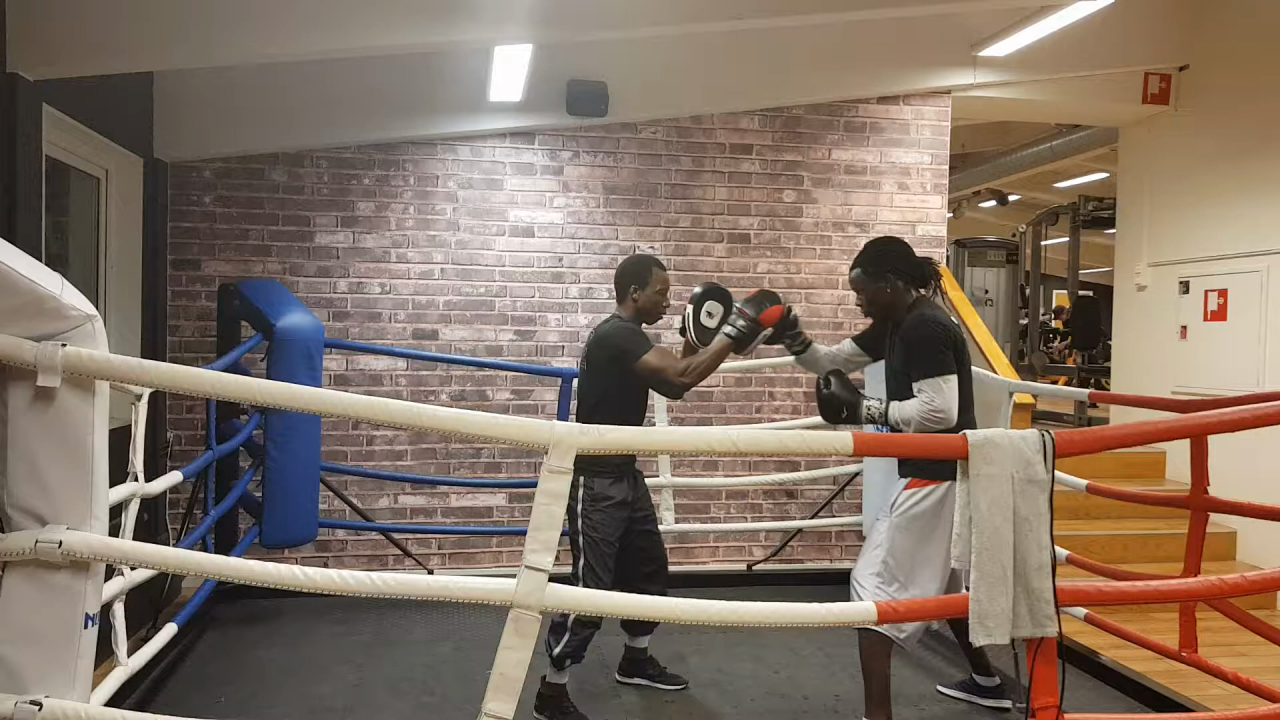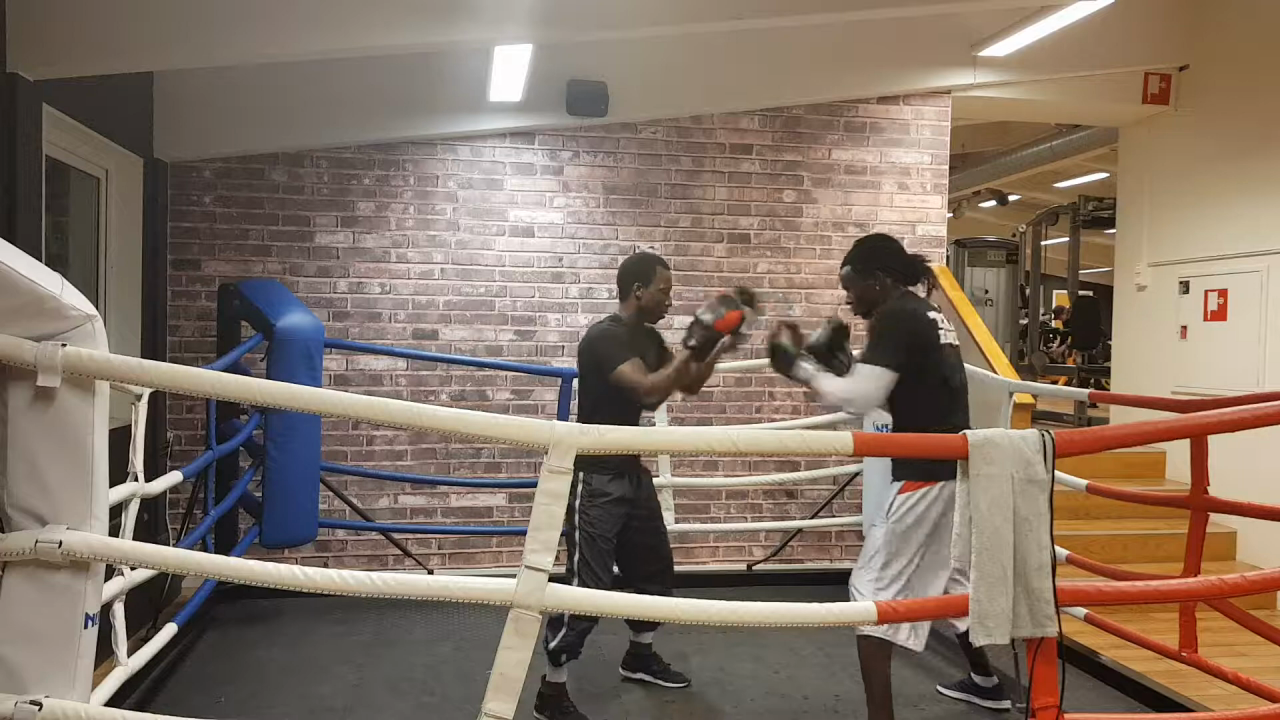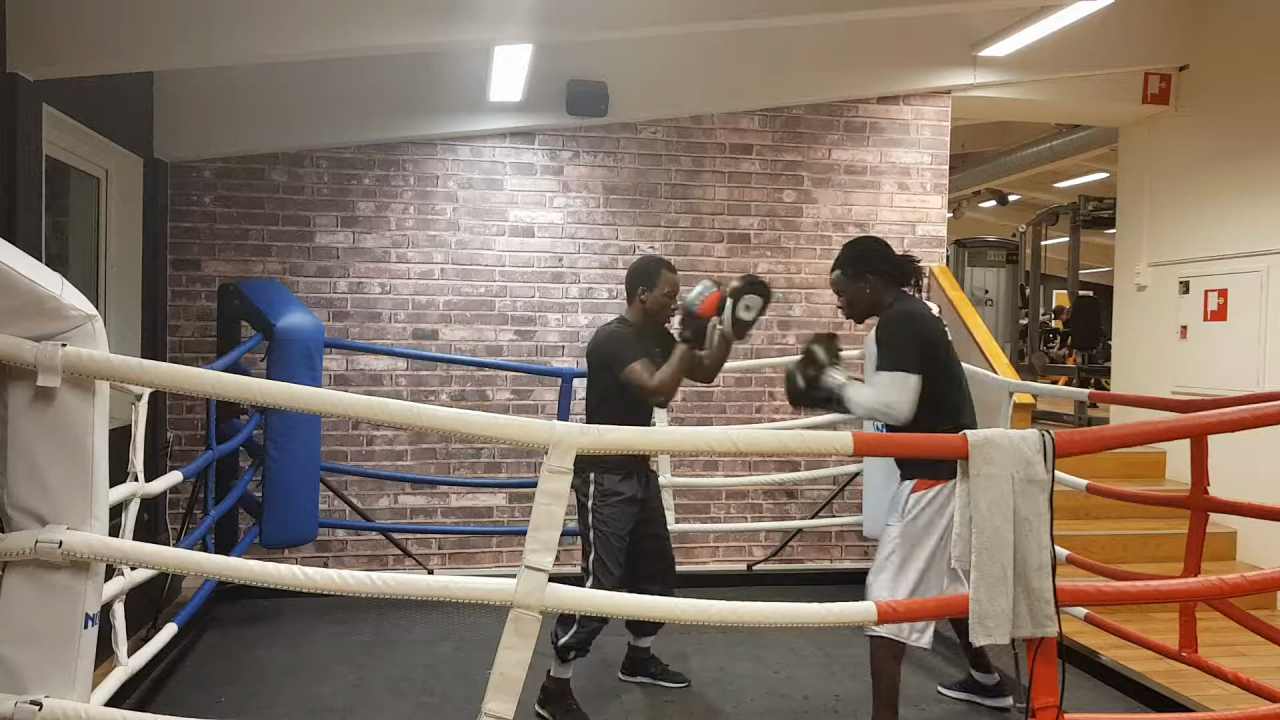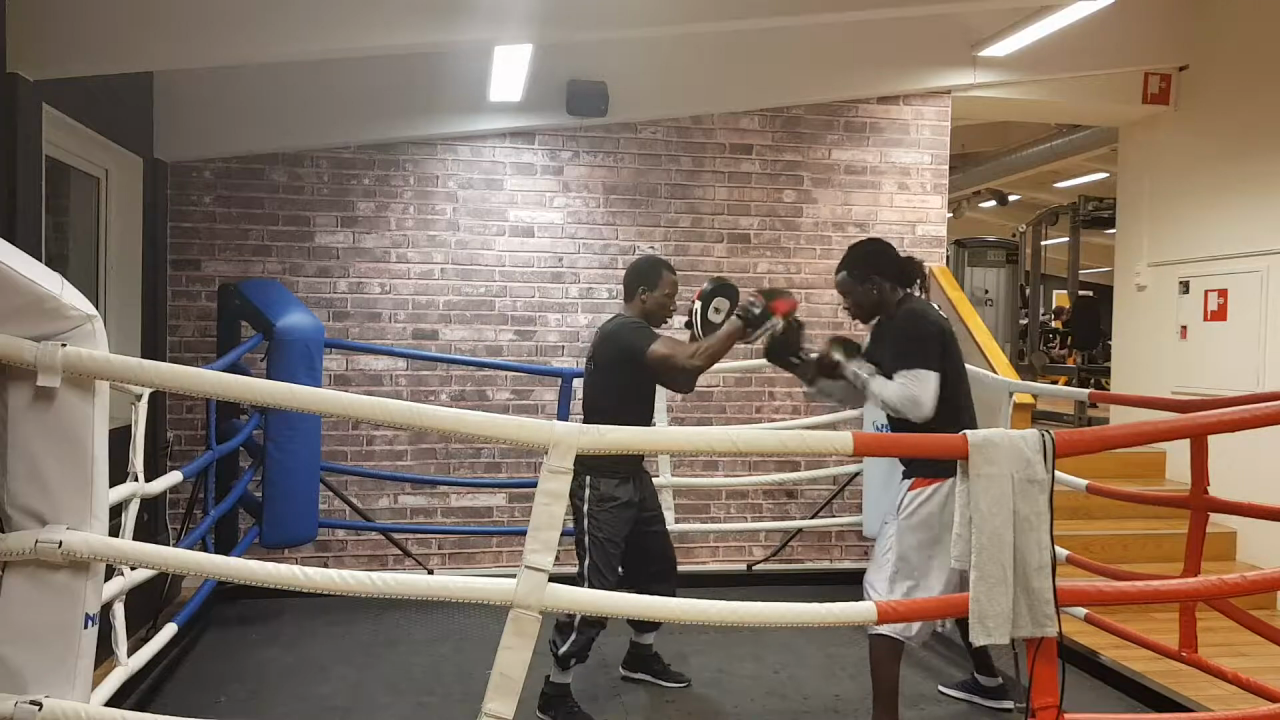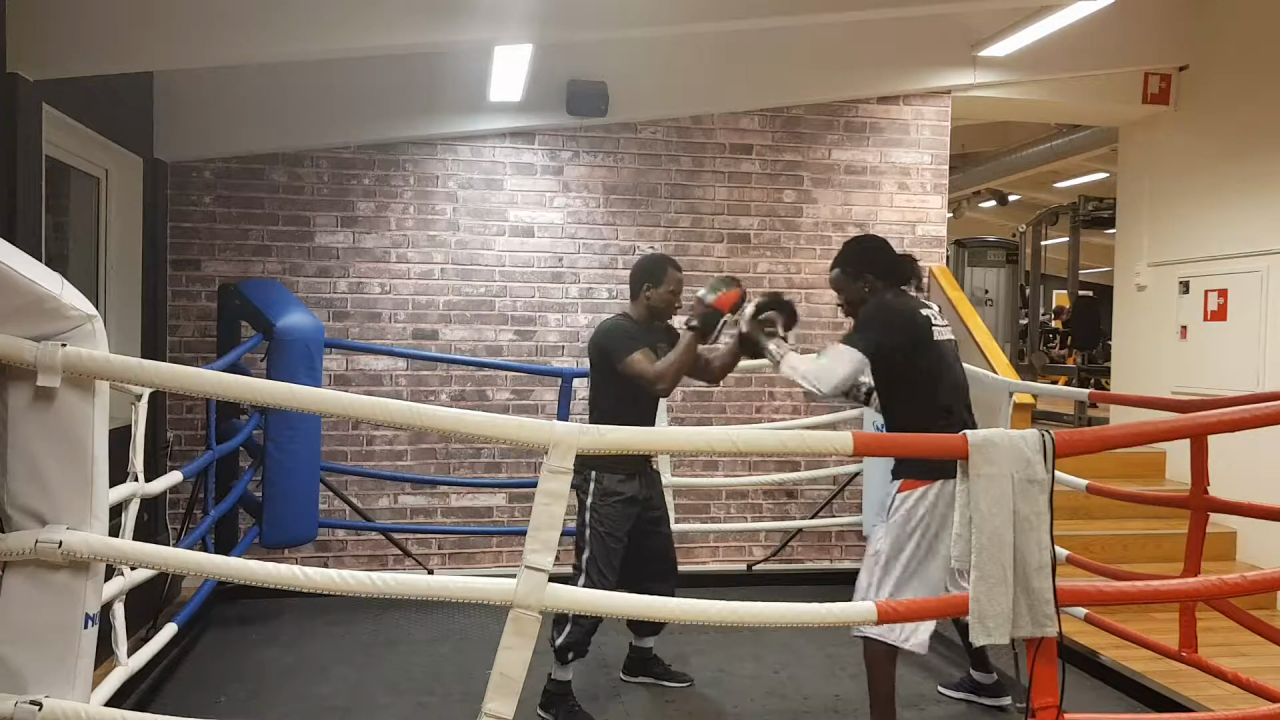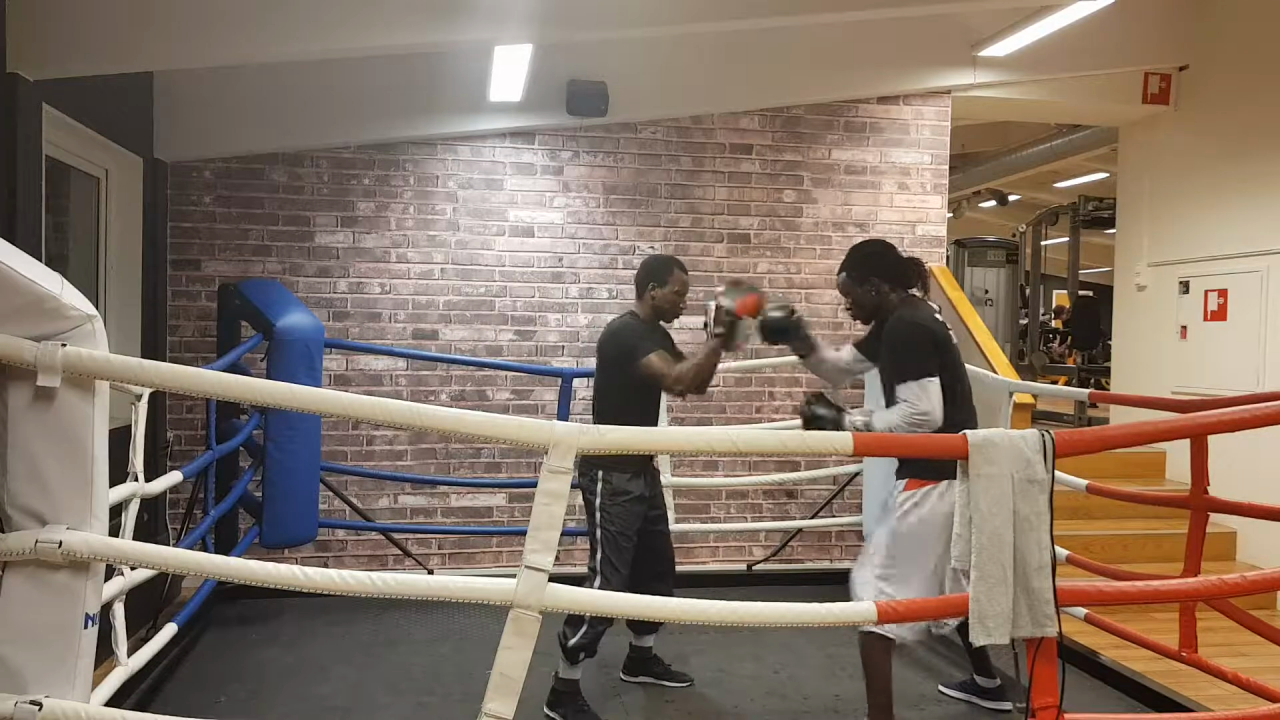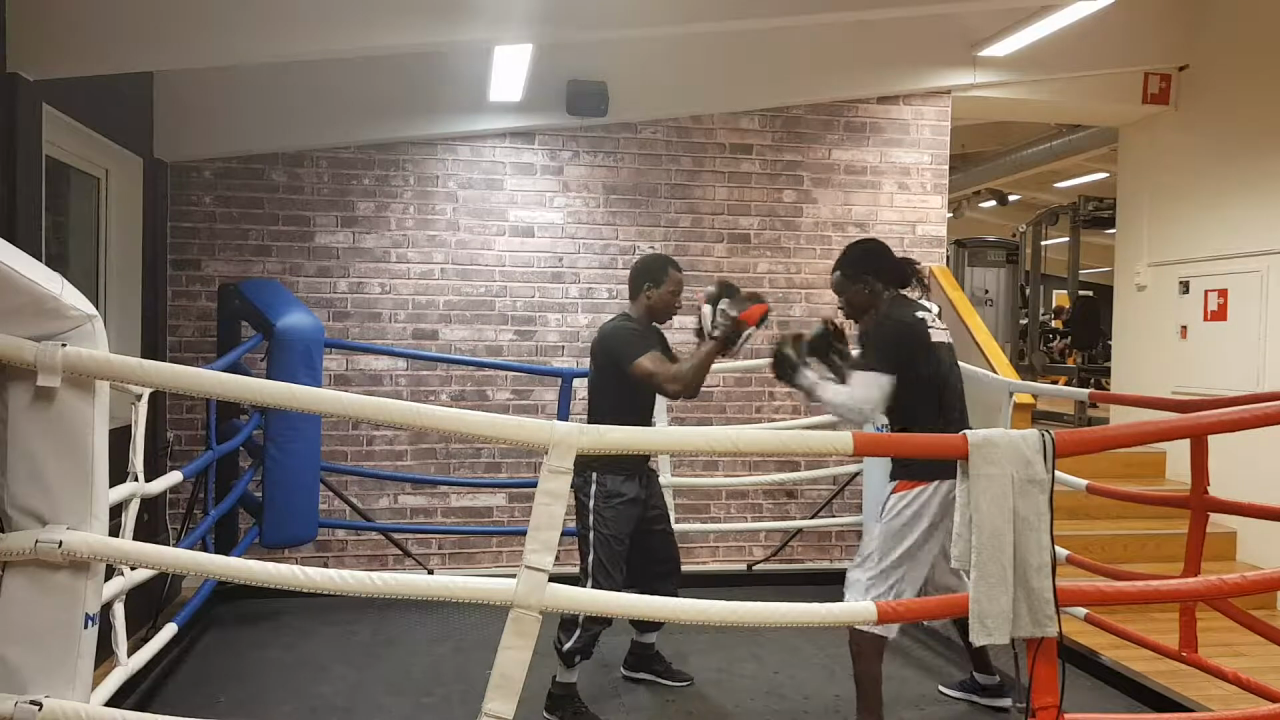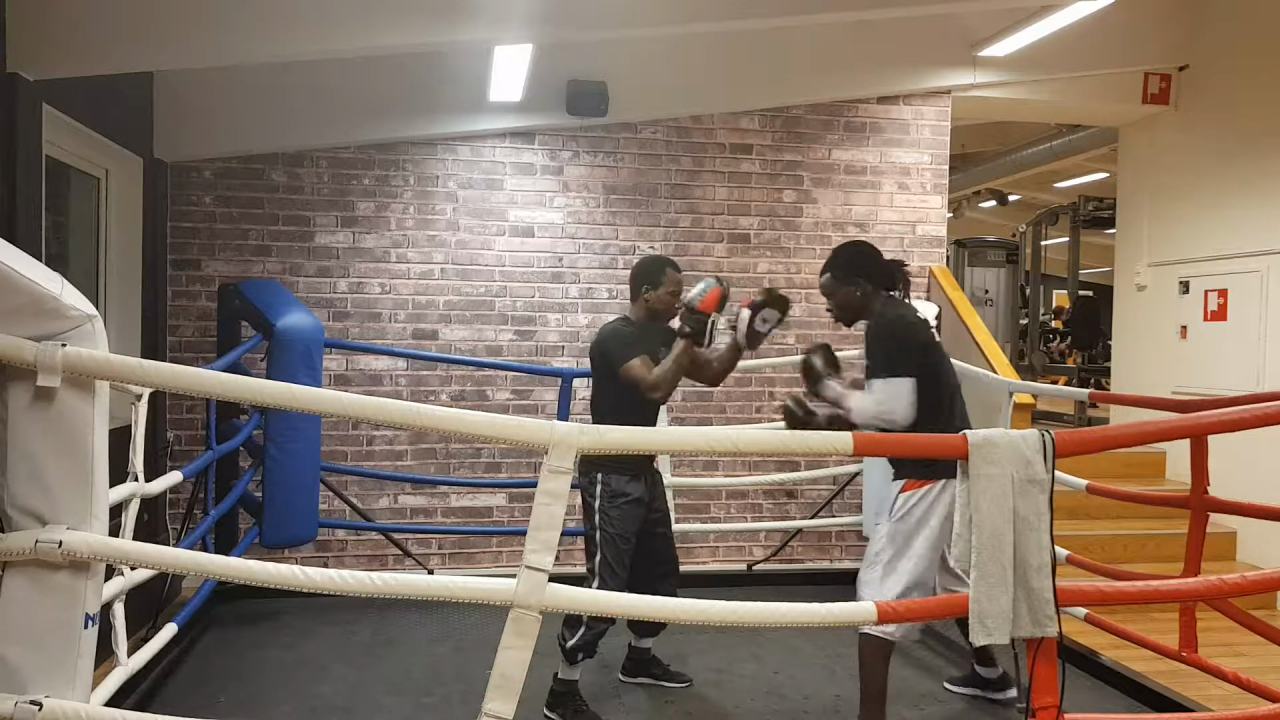
dt=0.2s
person 1, frame 1
left shoulder: (926, 327)
right shoulder: (896, 324)
left elbow: (939, 413)
right elbow: (839, 359)
left wrist: (865, 410)
right wrist: (798, 342)
left hip: (932, 476)
right hip: (946, 473)
left knee: (874, 588)
right knee: (946, 579)
right ankle: (985, 680)
person 1, frame 2
left shoulder: (898, 319)
right shoulder: (923, 315)
left elbow: (860, 398)
right elbow: (904, 390)
left wrist: (799, 364)
left hip: (927, 477)
right hip: (953, 471)
left knee: (874, 593)
right knee: (942, 580)
person 1, frame 3
left shoulder: (904, 324)
right shoulder: (901, 319)
left elbow: (890, 408)
right elbow: (871, 389)
left wrist: (828, 378)
right wrist: (821, 382)
left hip: (936, 477)
right hip: (949, 471)
left knee: (891, 594)
right knee: (939, 579)
right ankle: (985, 678)
person 1, frame 4
left shoulder: (909, 322)
right shoulder: (900, 321)
left elbow: (915, 404)
right elbow: (861, 392)
left wrist: (853, 369)
right wrist: (825, 370)
left hip: (937, 475)
right hip: (959, 470)
left knee: (889, 591)
right knee: (950, 579)
right ankle: (988, 681)
person 1, frame 5
left shoulder: (884, 315)
right shoulder: (921, 312)
left elbow: (828, 379)
left wrist: (770, 343)
right wrist: (861, 386)
left hip: (929, 477)
right hip: (960, 469)
left knee: (883, 594)
right knee: (949, 576)
right ankle: (984, 678)
person 1, frame 6
left shoulder: (904, 328)
right shoulder: (905, 319)
left elbow: (922, 415)
right elbow: (839, 366)
left wrist: (847, 420)
right wrist: (800, 342)
left hip: (934, 477)
right hip: (959, 473)
left knee: (875, 593)
right knee: (954, 579)
person 1, frame 7
left shoulder: (888, 324)
right shoulder: (917, 316)
left elbow: (858, 406)
right elbow: (904, 395)
left wrist: (803, 374)
right wrist: (839, 359)
left hip: (923, 477)
right hip: (955, 471)
left knee: (868, 592)
right knee: (945, 580)
right ankle: (986, 681)
person 1, frame 8
left shoulder: (894, 328)
right shoulder: (886, 325)
left elbow: (887, 415)
right elbow: (876, 410)
left wrist: (827, 386)
right wrist: (821, 414)
left hip: (930, 476)
right hip: (939, 472)
left knee: (881, 593)
right knee: (941, 577)
right ankle: (989, 672)
person 2, frame 1
left shoulder: (632, 335)
right shoulder: (615, 335)
left elbow: (672, 385)
right elbow: (681, 377)
left wrist: (699, 337)
right wrist: (736, 334)
left hip: (625, 474)
right hip: (594, 480)
left knee: (648, 572)
right knee: (592, 587)
left ankle: (635, 661)
person 2, frame 2
left shoulder: (646, 335)
right shoulder: (604, 337)
left elbow: (690, 383)
right elbow: (650, 392)
left wrist: (720, 336)
right wrist: (695, 344)
left hip: (630, 471)
right hip: (595, 477)
left knee: (654, 569)
right knee: (588, 585)
left ankle: (640, 656)
person 2, frame 3
left shoulder: (653, 335)
right shoulder: (613, 339)
left elbow: (705, 371)
right elbow: (659, 392)
left wrist: (733, 323)
right wrist: (689, 334)
left hip: (637, 470)
right hip: (603, 476)
left knee: (654, 571)
right knee: (601, 583)
left ankle: (638, 660)
person 2, frame 4
left shoulder: (644, 333)
right shoulder: (620, 332)
left elbow: (682, 379)
right elbow: (690, 362)
left wrist: (711, 328)
right wrist: (744, 320)
left hip: (631, 473)
right hip: (598, 478)
left knee: (656, 570)
right knee: (598, 586)
left ankle: (640, 656)
person 2, frame 5
left shoulder: (661, 332)
right shoulder: (613, 333)
left elbow: (711, 372)
right elbow: (660, 382)
right wrist: (698, 326)
left hip: (641, 472)
right hip: (605, 476)
left knee: (657, 572)
right knee: (594, 583)
left ankle: (640, 659)
person 2, frame 6
left shoulder: (655, 333)
right shoulder: (622, 333)
left elbow: (695, 384)
right elbow: (678, 380)
left wrist: (716, 337)
right wrist: (719, 334)
left hip: (640, 469)
right hip: (609, 474)
left knee: (657, 570)
right knee: (608, 581)
left ankle: (641, 657)
person 2, frame 7
left shoulder: (652, 334)
right shoulder: (618, 335)
left elbow: (691, 386)
right elbow: (674, 384)
left wrist: (714, 331)
right wrist: (718, 338)
left hip: (637, 470)
right hip: (604, 476)
left knee: (661, 568)
right knee: (601, 584)
left ankle: (642, 655)
person 2, frame 8
left shoulder: (660, 334)
right shoulder: (616, 336)
left elbow: (712, 375)
right elbow: (656, 389)
left wrist: (749, 336)
right wrist: (688, 335)
left hip: (643, 472)
right hip: (610, 477)
left knee: (659, 572)
right knee: (606, 582)
left ankle: (640, 660)
